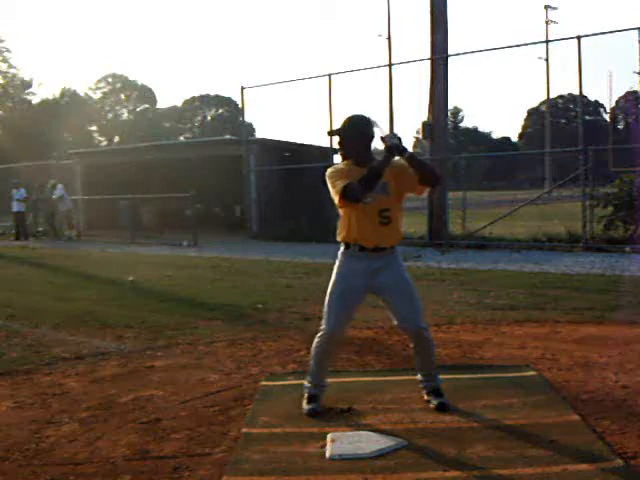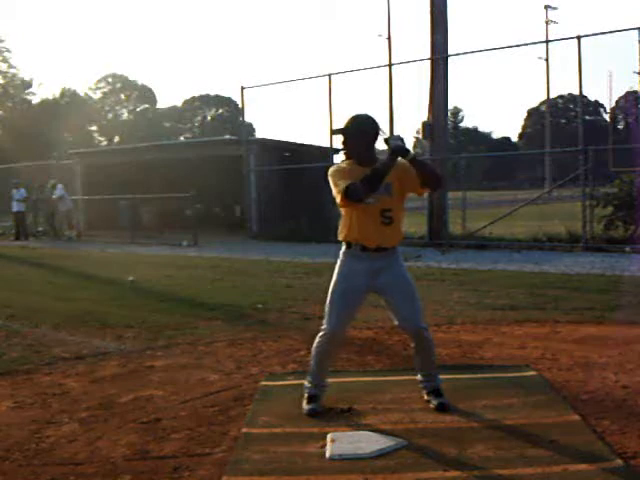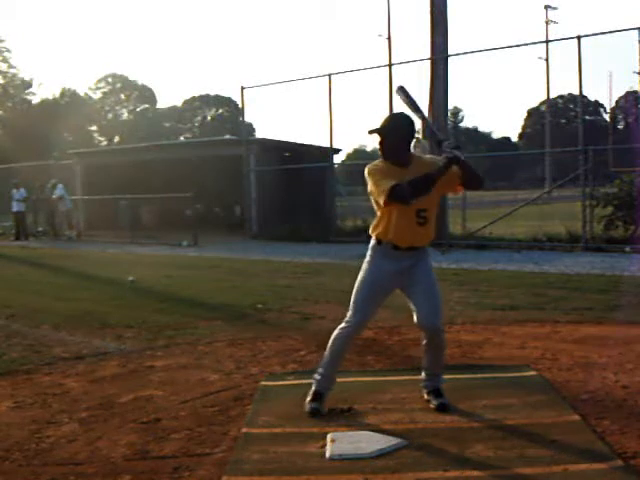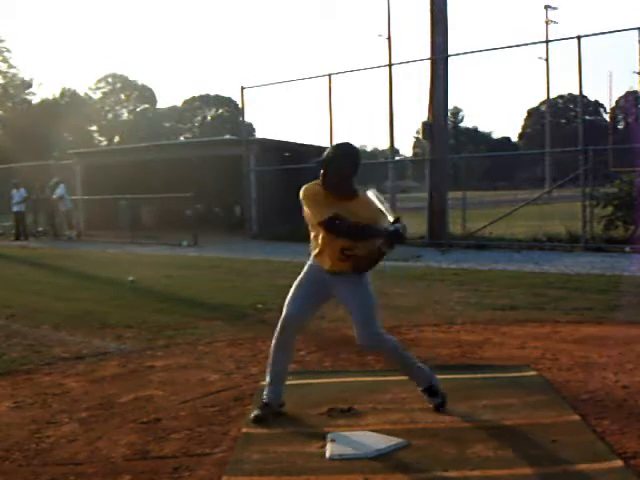
dt=0.7s
person 1, frame 1
left shoulder: (396, 170)
right shoulder: (336, 173)
left elbow: (433, 179)
right elbow: (356, 194)
left wrist: (403, 152)
right wrist: (386, 158)
left hip: (388, 260)
right hip: (352, 261)
left knee: (417, 328)
right knee: (330, 330)
left ankle: (430, 386)
right ankle: (313, 390)
person 1, frame 2
left shoulder: (399, 170)
right shoulder: (338, 172)
left elbow: (435, 182)
right elbow: (359, 194)
left wrist: (407, 155)
right wrist: (389, 160)
left hip: (390, 260)
right hip: (354, 260)
left knee: (417, 327)
right knee: (331, 330)
left ankle: (431, 386)
right ankle: (313, 390)
person 1, frame 3
left shoulder: (431, 164)
right shoulder: (375, 170)
left elbow: (476, 184)
right elbow: (403, 195)
left wrist: (459, 162)
right wrist: (442, 169)
left hip: (418, 258)
right hip: (383, 256)
left knee: (432, 325)
right knee: (353, 323)
left ankle: (432, 385)
right ankle: (320, 386)
person 1, frame 4
left shoulder: (365, 207)
right shoulder: (311, 192)
left elbow: (367, 261)
right elbow: (337, 227)
left wrist: (385, 238)
right wrist: (385, 235)
left hip: (350, 276)
right hip: (318, 269)
left knee: (371, 337)
right knee: (286, 327)
left ankle: (426, 380)
right ankle: (272, 397)
